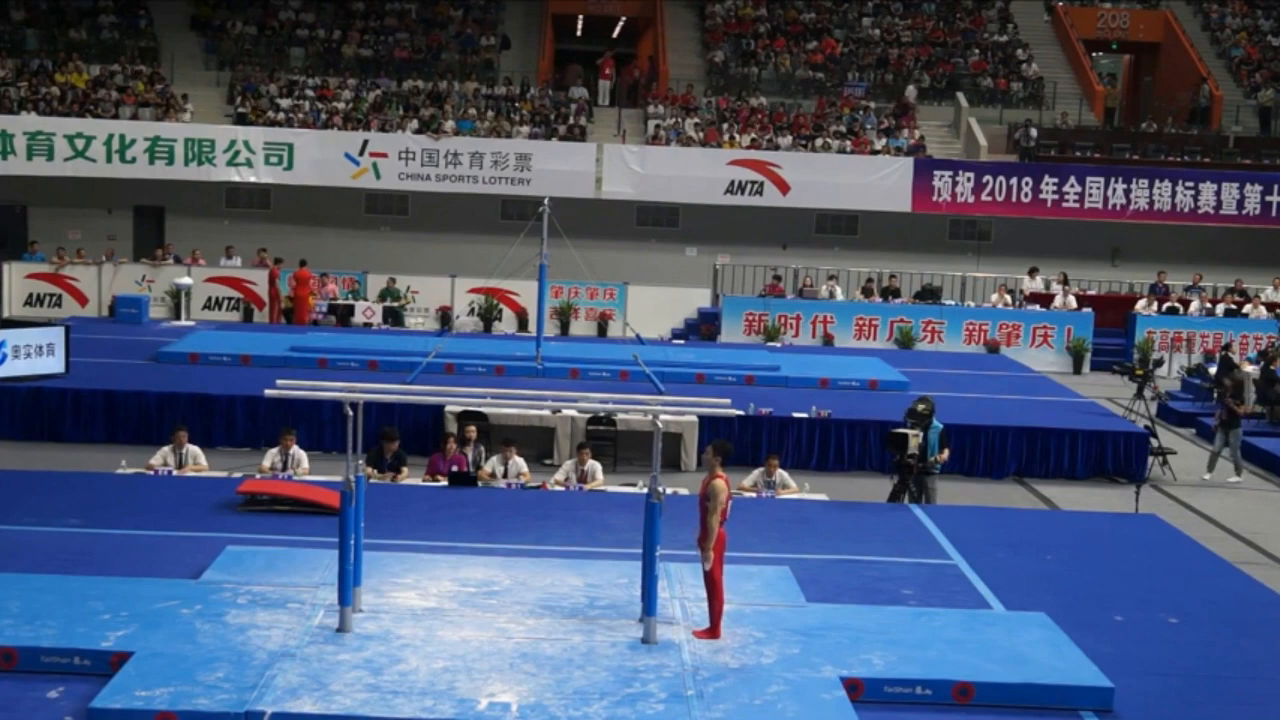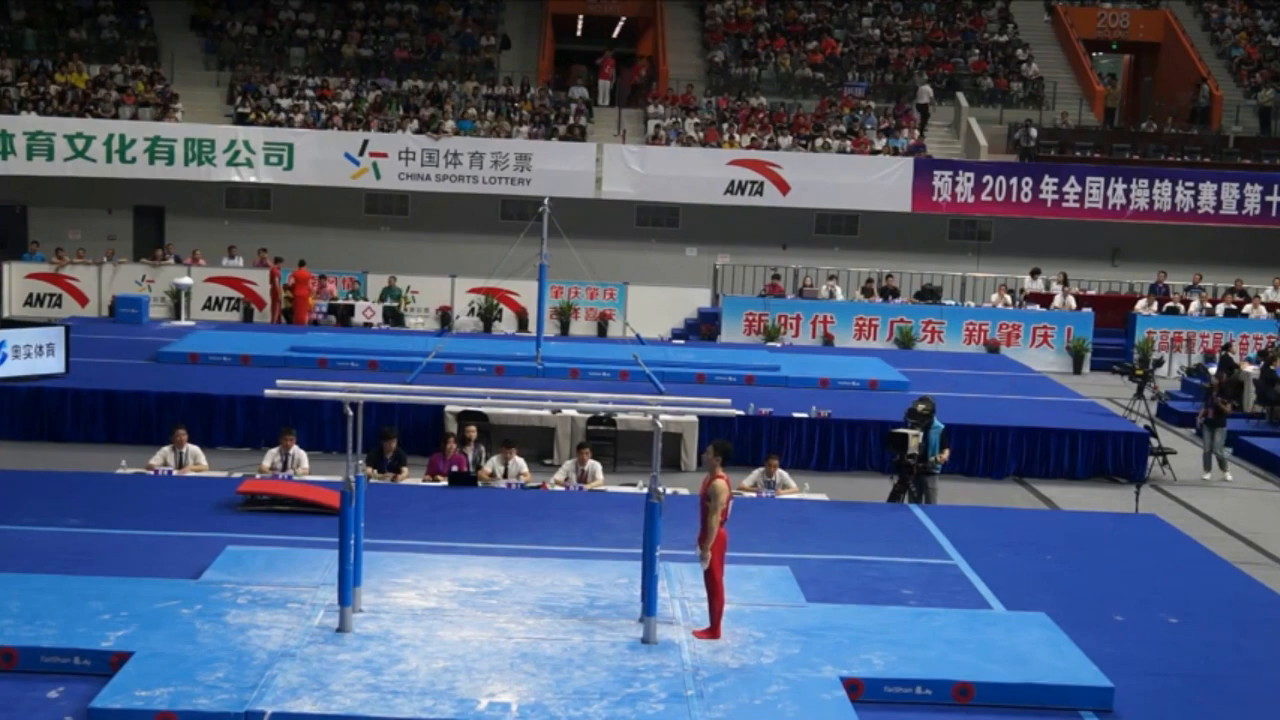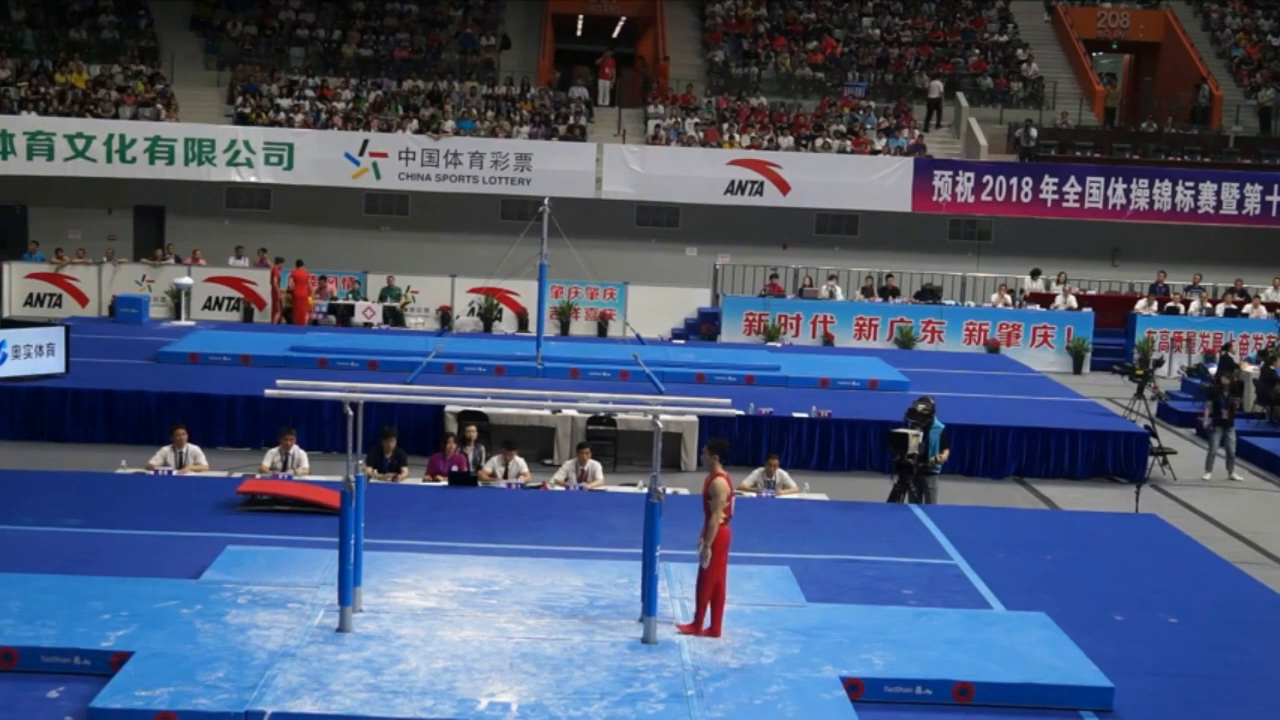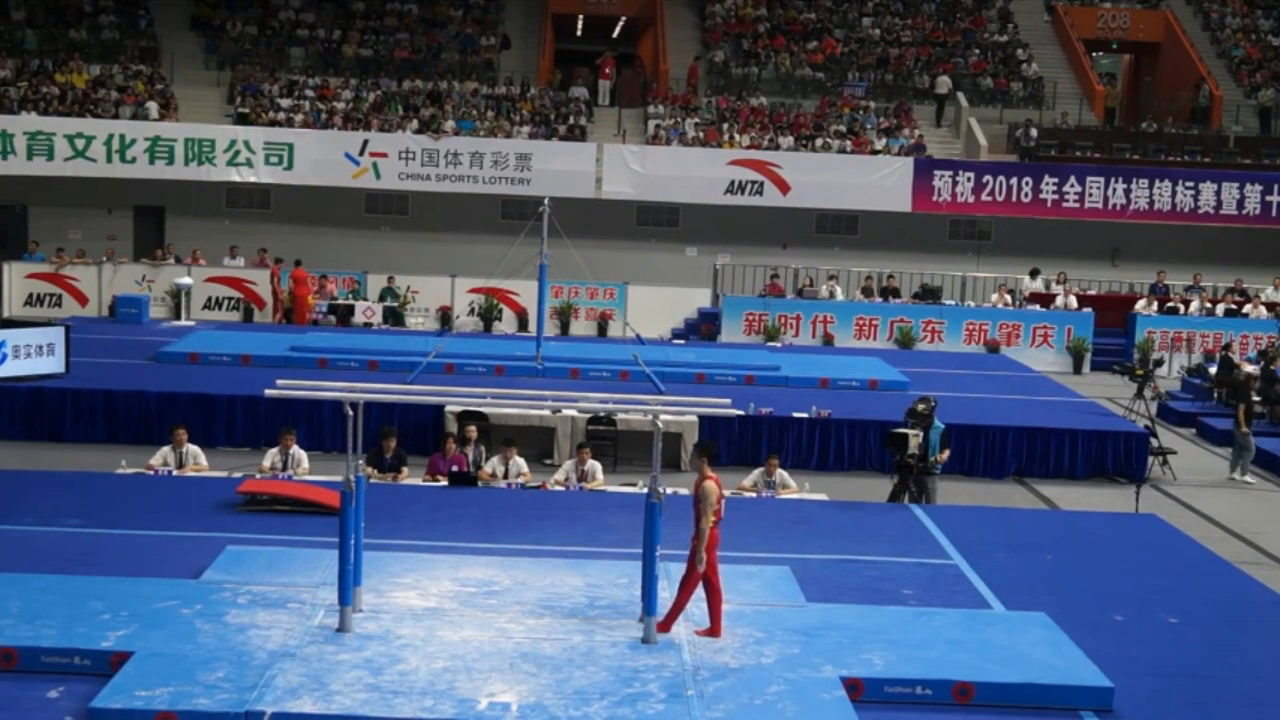
dt=0.7s
person 1, frame 1
left shoulder: (717, 484)
right shoulder: (710, 478)
left elbow: (714, 518)
left wrist: (709, 548)
right wrist: (702, 540)
left hip: (714, 538)
right hip: (708, 536)
left knee: (714, 584)
right knee: (710, 584)
left ankle: (714, 630)
right ankle: (712, 627)
person 1, frame 2
left shoulder: (718, 484)
right shoulder: (711, 478)
left elbow: (715, 518)
left wrist: (707, 547)
right wrist: (702, 540)
left hip: (714, 538)
right hip: (709, 536)
left knee: (714, 584)
right knee: (711, 584)
left ankle: (714, 630)
right ankle: (713, 627)
person 1, frame 3
left shoulder: (719, 482)
right shoulder: (713, 477)
left elbow: (716, 517)
left wrist: (707, 546)
right wrist: (703, 537)
left hip: (718, 536)
right hip: (716, 534)
left knee: (705, 581)
right knee: (716, 582)
left ankle: (697, 625)
right ankle: (714, 627)
person 1, frame 4
left shoulder: (707, 485)
right shoulder: (707, 480)
left elbow: (706, 521)
left wrist: (700, 551)
left hip: (705, 538)
right hip: (708, 536)
left knee: (688, 583)
right knee: (711, 584)
left ankle: (666, 624)
right ankle: (715, 628)
